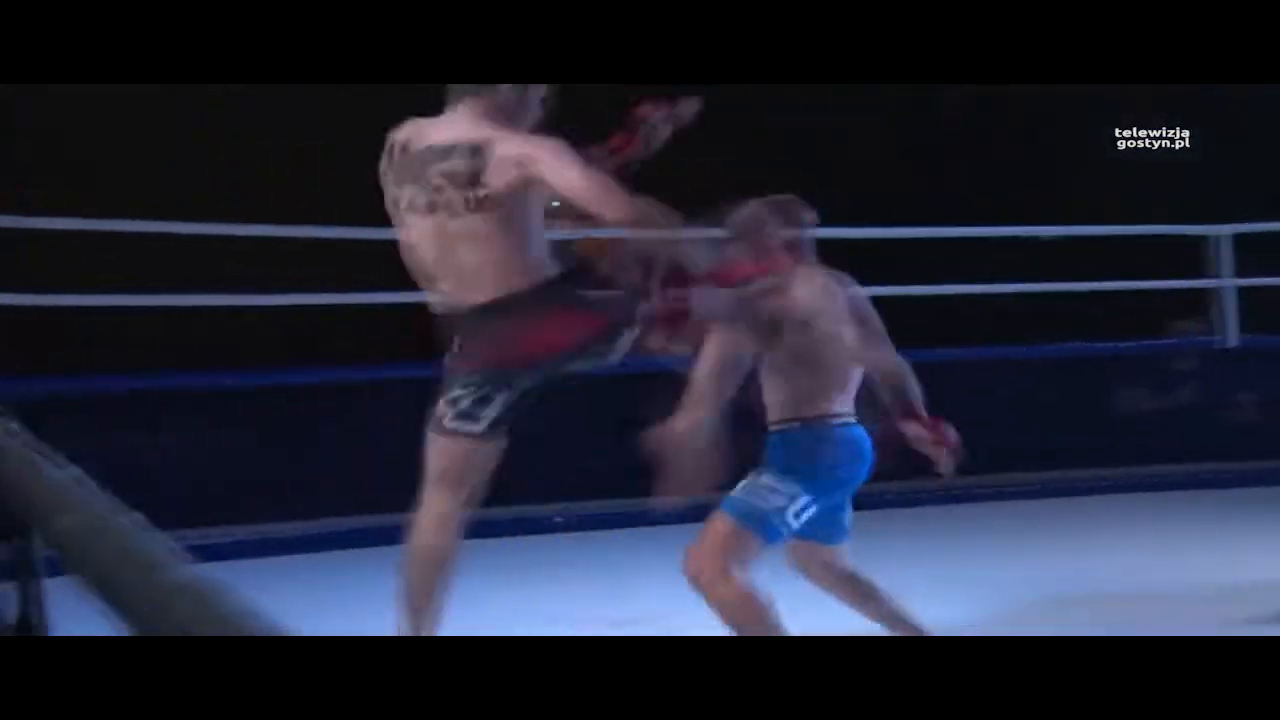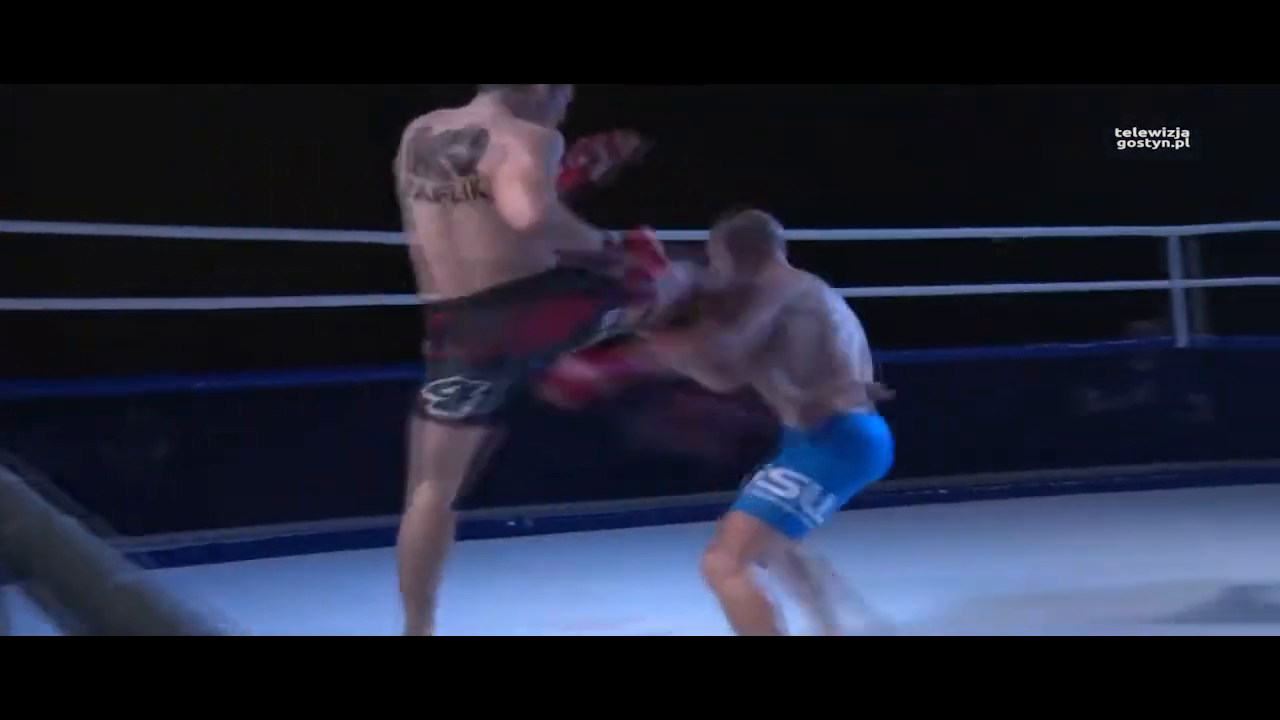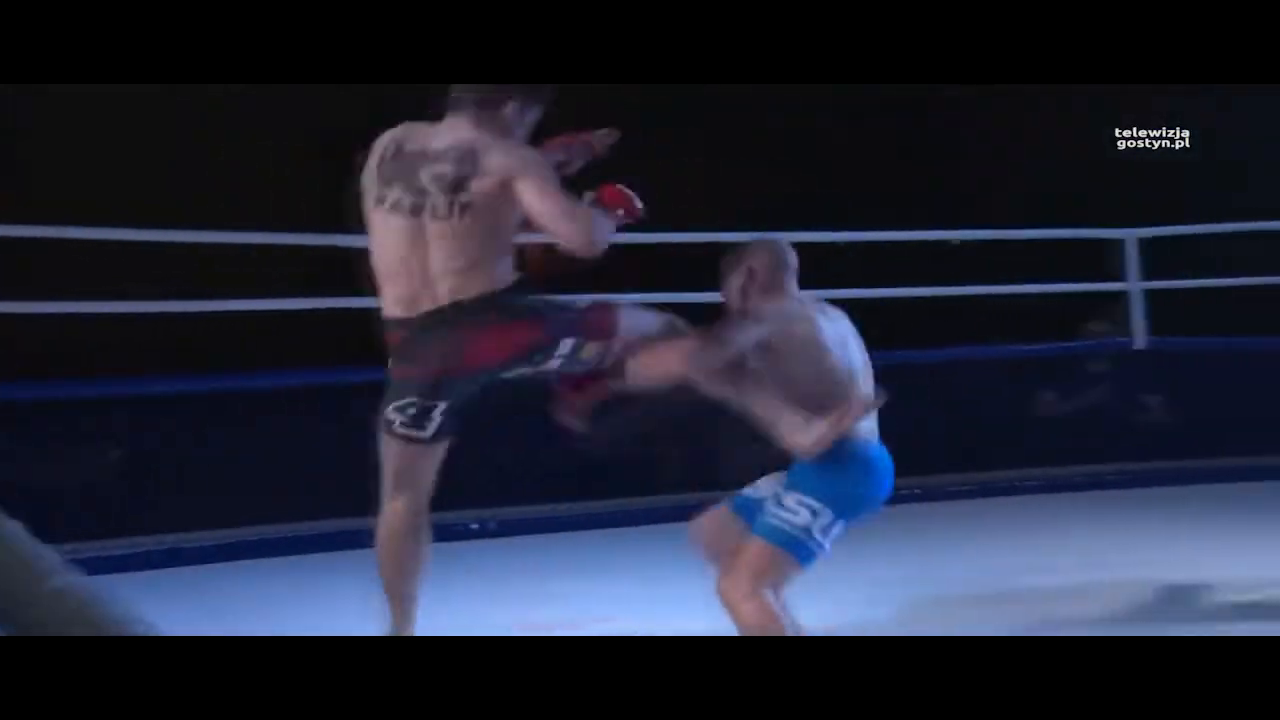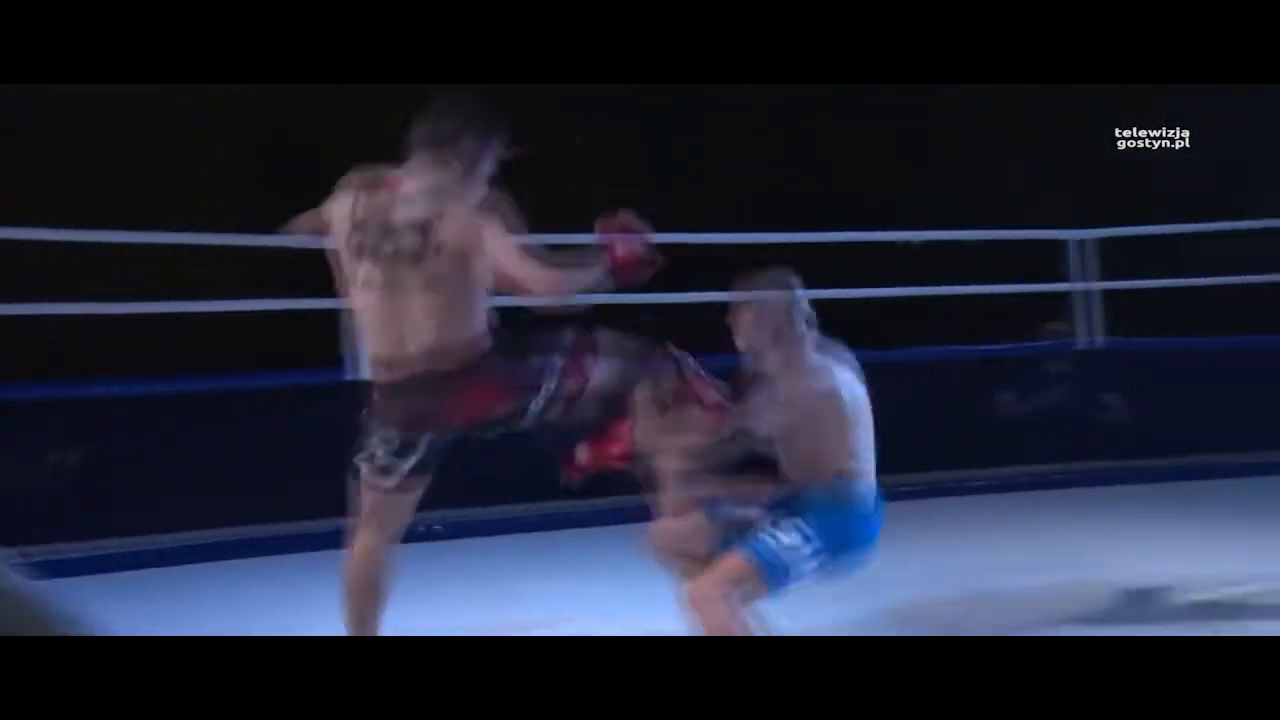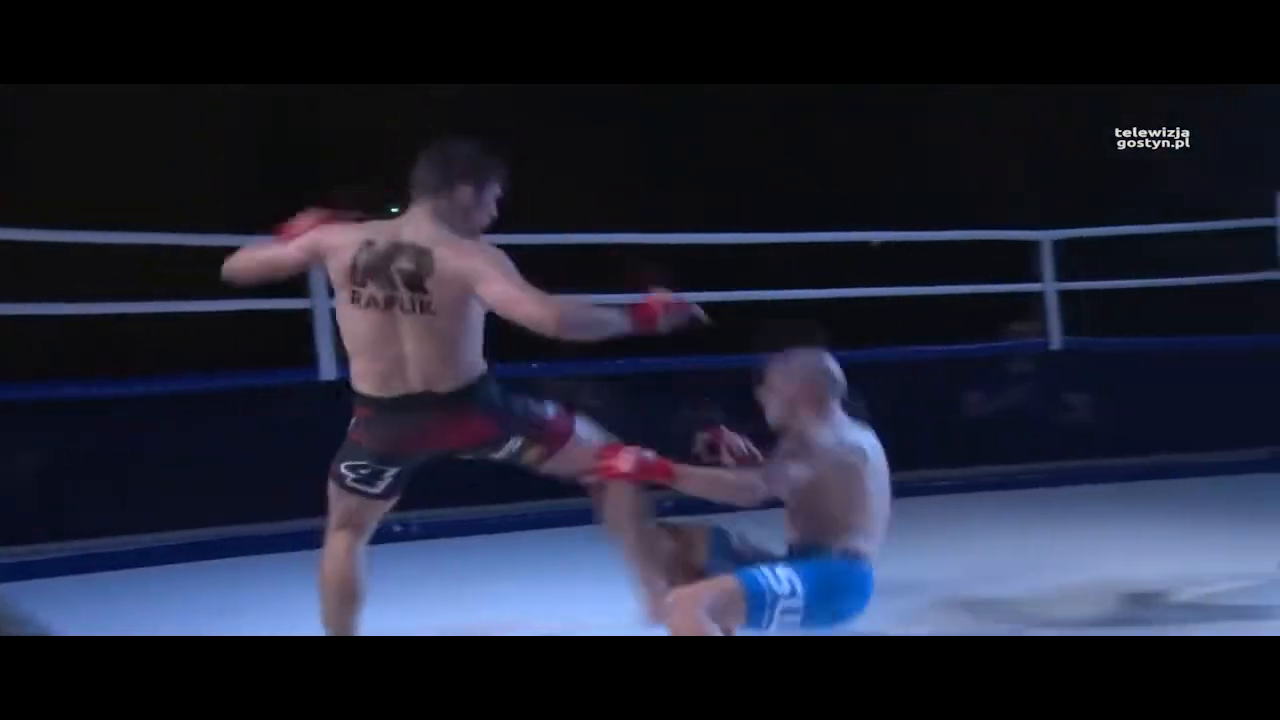
dt=0.1s
person 1, frame 1
left shoulder: (399, 144)
right shoulder: (527, 148)
right elbow: (619, 211)
right wrist: (678, 231)
left hip: (481, 340)
right hip: (554, 318)
left knee: (444, 500)
left ankle: (417, 632)
person 1, frame 2
left shoulder: (419, 133)
right shoulder: (528, 138)
right elbow: (532, 217)
right wrist: (603, 244)
left hip: (465, 331)
right hip: (544, 306)
left knee: (429, 493)
right knee: (671, 284)
left ankle: (417, 631)
person 1, frame 3
left shoulder: (390, 144)
right shoulder: (509, 157)
right elbow: (582, 237)
left wrist: (559, 154)
right wrist: (609, 209)
left hip: (419, 350)
right hip: (503, 325)
left knee: (402, 499)
right knee: (655, 328)
left ankle: (400, 632)
person 1, frame 4
left shoulder: (349, 208)
right shoulder: (467, 221)
right elbow: (547, 285)
right wrist: (613, 265)
left hip: (404, 400)
right hip: (487, 380)
left knee: (374, 530)
right knee: (625, 369)
person 1, frame 5
left shoulder: (337, 240)
right shoulder: (472, 258)
left elbow: (239, 267)
right elbow: (549, 318)
left wrist: (296, 234)
right wrist: (638, 317)
left hip: (380, 420)
right hip: (468, 412)
left knee: (345, 534)
right ankle: (651, 579)
person 2, frame 1
left shoulder: (820, 292)
right shoulder: (778, 294)
left elbow: (863, 356)
left hip: (817, 450)
right hip: (818, 449)
left knee: (708, 565)
right knee: (818, 564)
right ankle: (916, 637)
person 2, frame 2
left shoulder: (773, 290)
right shoulder: (798, 291)
left elbow: (719, 364)
left hip: (830, 446)
left knee: (725, 566)
right knee: (771, 549)
person 2, frame 3
left shoulder: (768, 314)
right shoulder: (826, 317)
left elbow: (692, 358)
left hip: (841, 472)
right hip: (831, 467)
left knee: (741, 587)
right knee: (709, 532)
person 2, frame 4
left shoulder: (794, 374)
right shoulder: (825, 359)
left elbow: (729, 430)
left hip: (834, 517)
right hip: (802, 506)
left knee: (707, 594)
person 2, frame 5
left shoulder: (818, 437)
left elbow: (753, 489)
left wrist: (657, 470)
right hip: (797, 573)
left knee: (684, 607)
right knee: (678, 544)
